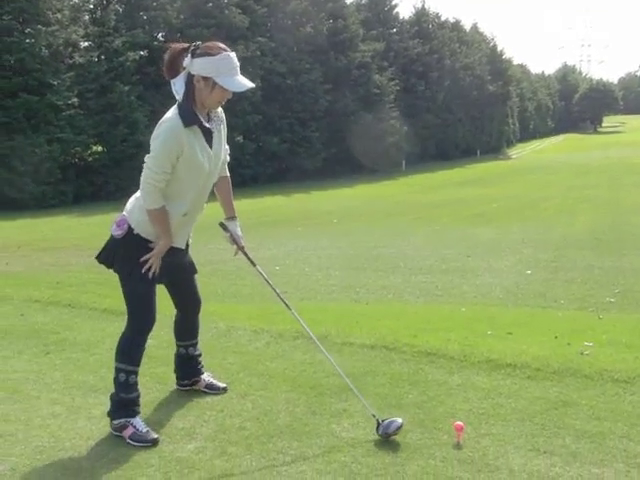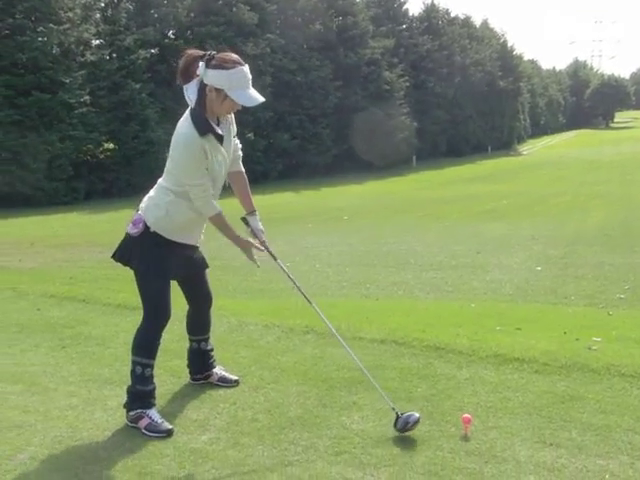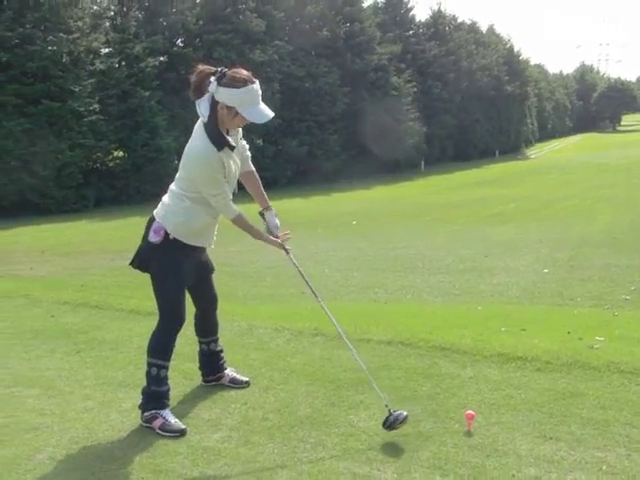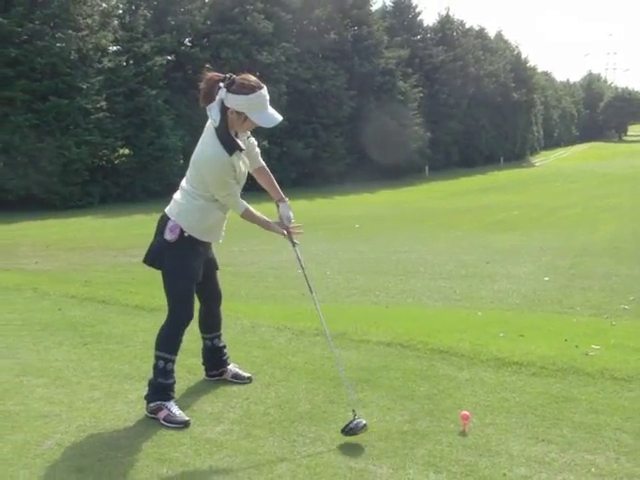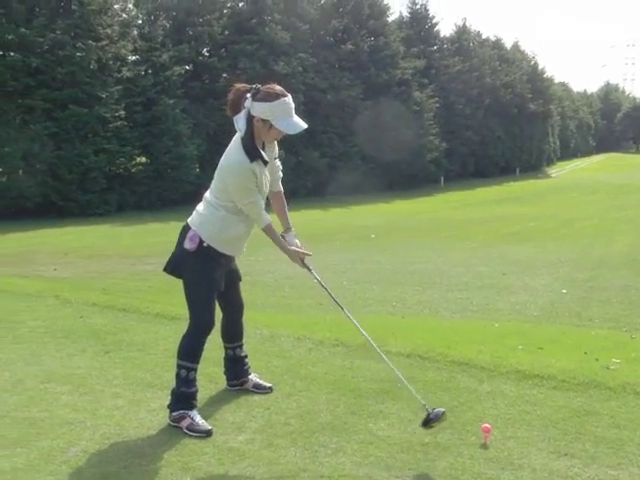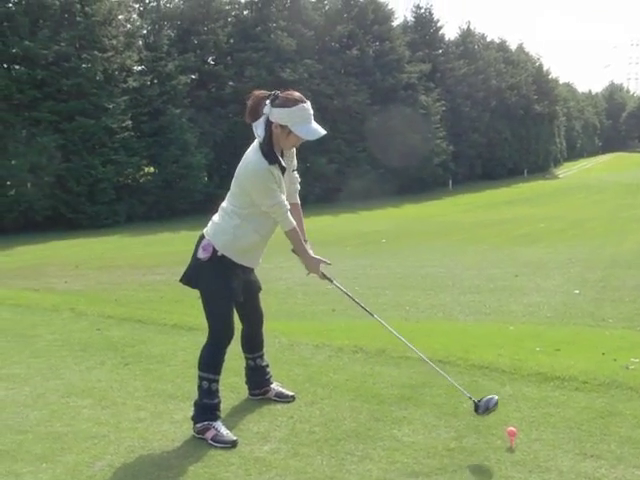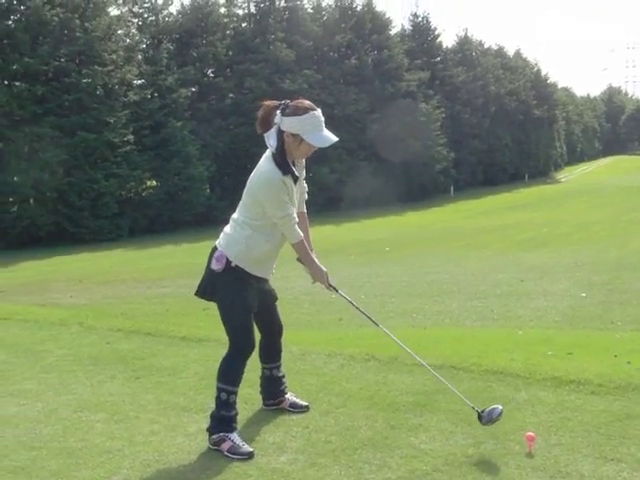
dt=0.3s
person 1, frame 1
left shoulder: (216, 118)
right shoulder: (173, 128)
left elbow: (221, 172)
right elbow: (150, 190)
left wrist: (232, 221)
right wrist: (163, 242)
left hip: (174, 237)
right hip: (141, 236)
left knee: (190, 306)
right knee: (142, 320)
left ankle: (189, 375)
right ankle: (123, 413)
person 1, frame 2
left shoulder: (223, 120)
right shoulder: (190, 138)
left elbow: (235, 168)
right elbow: (205, 203)
left wrist: (253, 216)
right wrist: (239, 241)
left hip: (184, 234)
right hip: (155, 233)
left knee: (201, 301)
right knee: (157, 314)
left ankle: (202, 368)
right ankle: (139, 405)
person 1, frame 3
left shoulder: (229, 126)
right shoulder: (205, 152)
left elbow: (245, 168)
right elbow: (225, 207)
left wrist: (269, 213)
right wrist: (263, 237)
left hip: (192, 237)
right hip: (170, 238)
left knee: (208, 304)
right knee: (172, 317)
left ankle: (213, 369)
right ankle: (153, 406)
person 1, frame 4
left shoulder: (235, 128)
right shoulder: (216, 156)
left elbow: (257, 164)
right elbow: (234, 204)
left wrist: (282, 203)
right wrist: (272, 227)
left hip: (198, 233)
right hip: (182, 234)
left knee: (212, 299)
right knee: (181, 312)
left ankle: (216, 365)
right ankle: (159, 397)
person 1, frame 5
left shoulder: (265, 142)
right shoulder: (239, 164)
left elbow: (275, 188)
right elbow: (258, 216)
left wrist: (289, 231)
right wrist: (286, 248)
left hip: (222, 245)
right hip: (202, 245)
left knee: (234, 310)
right knee: (201, 322)
left ankle: (237, 374)
right ankle: (181, 406)
person 1, frame 6
left shoulder: (284, 151)
right shoulder: (257, 167)
left elbow: (292, 201)
right elbow: (282, 216)
left wrist: (305, 248)
right wrist: (306, 256)
left hip: (241, 256)
right hip: (219, 255)
left knee: (254, 320)
right knee: (222, 333)
left ankle: (259, 384)
right ankle: (205, 417)
person 1, frame 7
left shoulder: (294, 161)
right shoulder: (270, 178)
left elbow: (300, 211)
right elbow: (290, 229)
left wrist: (312, 257)
right wrist: (313, 266)
left hip: (254, 266)
right hip: (233, 266)
left knee: (272, 330)
right knee: (242, 344)
left ankle: (274, 394)
right ankle: (221, 429)
